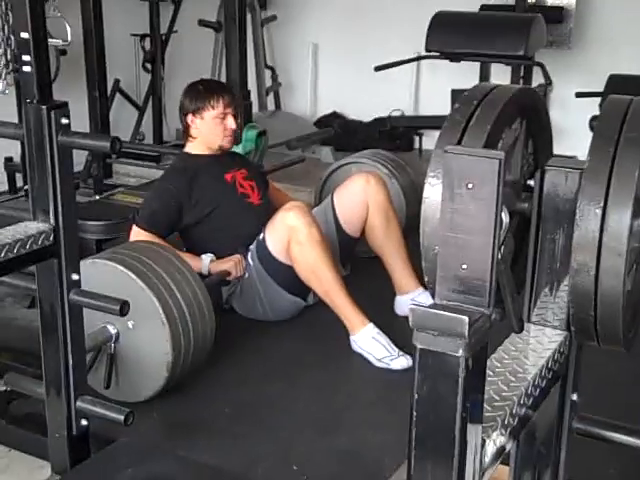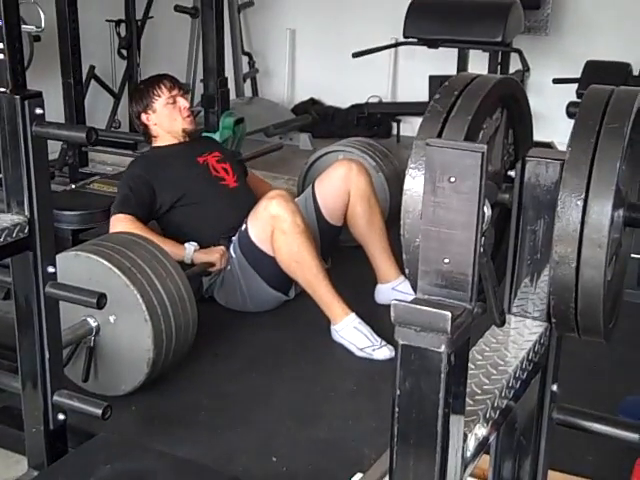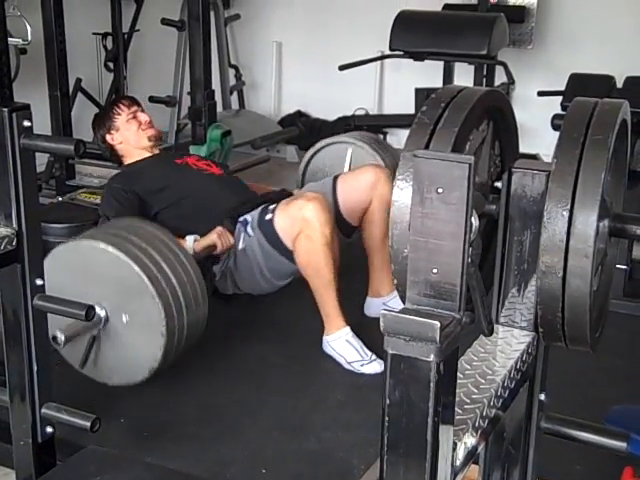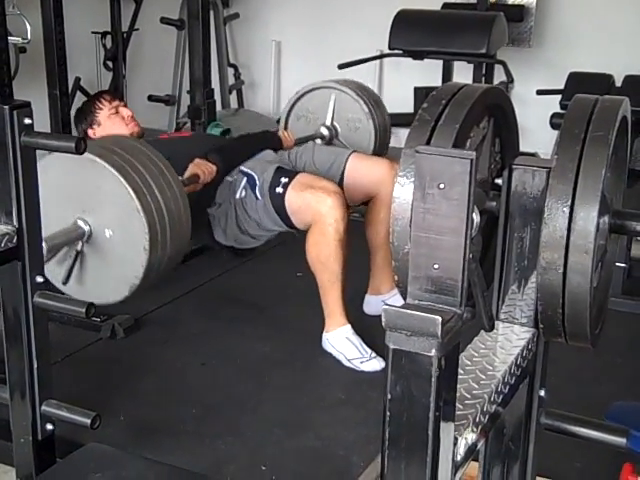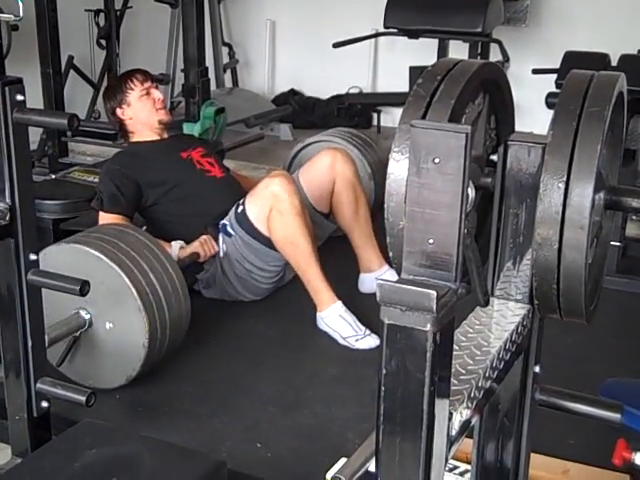
dt=1s
person 1, frame 1
left shoulder: (234, 161)
right shoulder: (176, 183)
right elbow: (139, 245)
left wrist: (312, 223)
right wrist: (207, 264)
left hip: (300, 260)
right hip: (251, 282)
left knee: (366, 185)
right knee: (295, 216)
left ankle: (410, 294)
right ankle: (362, 332)
person 1, frame 2
left shoulder: (208, 145)
right shoulder: (145, 171)
right elbow: (121, 230)
left wrist: (298, 210)
right wrist: (192, 252)
left hip: (283, 245)
right hip: (233, 271)
left knee: (348, 172)
right knee: (277, 206)
left ankle: (391, 284)
right ankle: (343, 322)
person 1, frame 3
left shoulder: (184, 157)
right shoulder: (124, 186)
left wrist: (287, 195)
right wrist: (192, 243)
left hip: (267, 219)
right hip: (238, 246)
left knee: (375, 179)
right knee: (311, 209)
left ankle: (383, 297)
right ankle: (336, 334)
person 1, frame 4
left shoulder: (161, 146)
left wrist: (277, 139)
right wrist: (187, 180)
right hip: (236, 187)
left knee: (385, 174)
right knee: (328, 203)
left ankle: (382, 293)
right ankle: (337, 331)
person 1, frame 5
left shoulder: (192, 143)
right shoulder: (123, 168)
right wrist: (177, 250)
left hip: (273, 241)
right hip: (223, 260)
left knee: (333, 161)
right knee: (278, 186)
left ankle: (375, 272)
right ankle: (329, 310)
